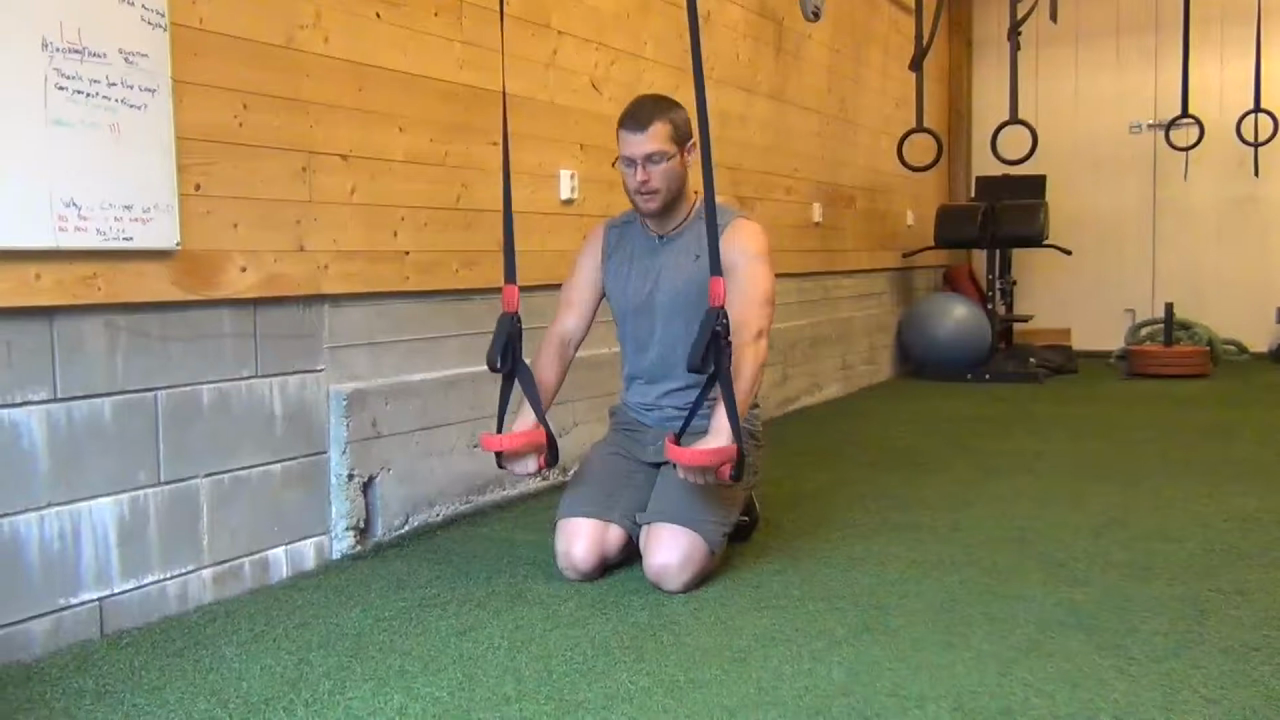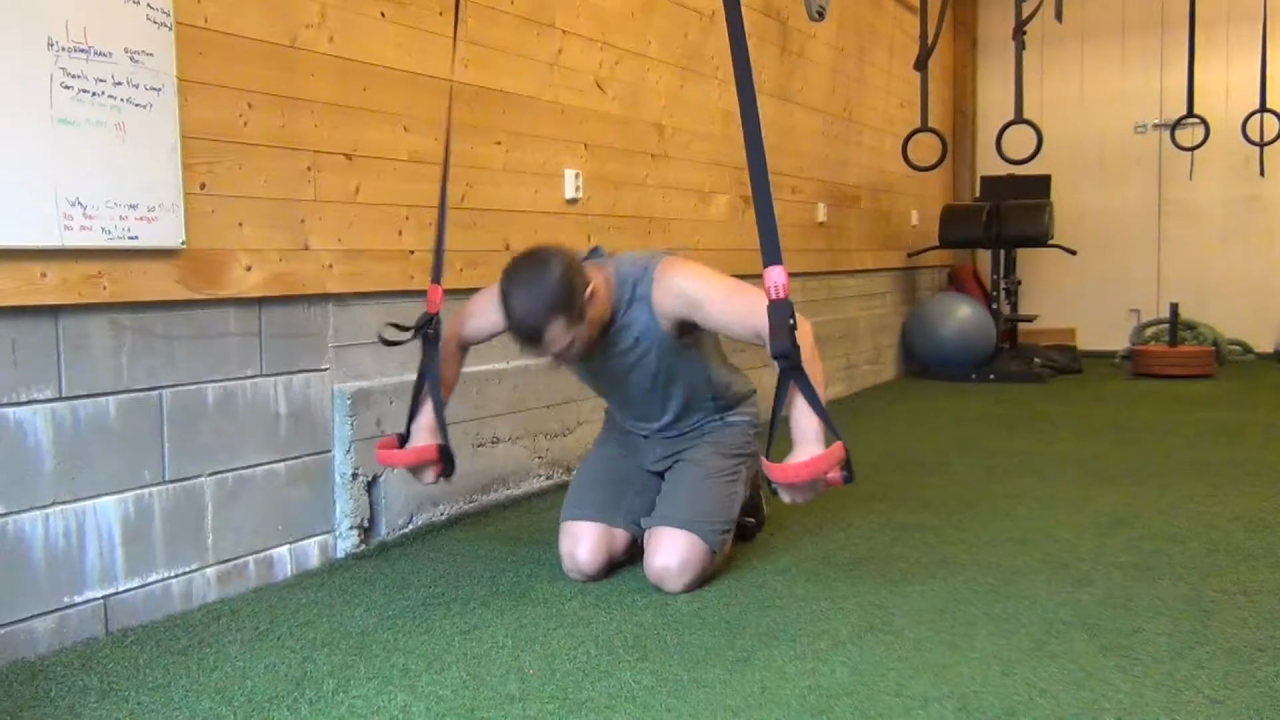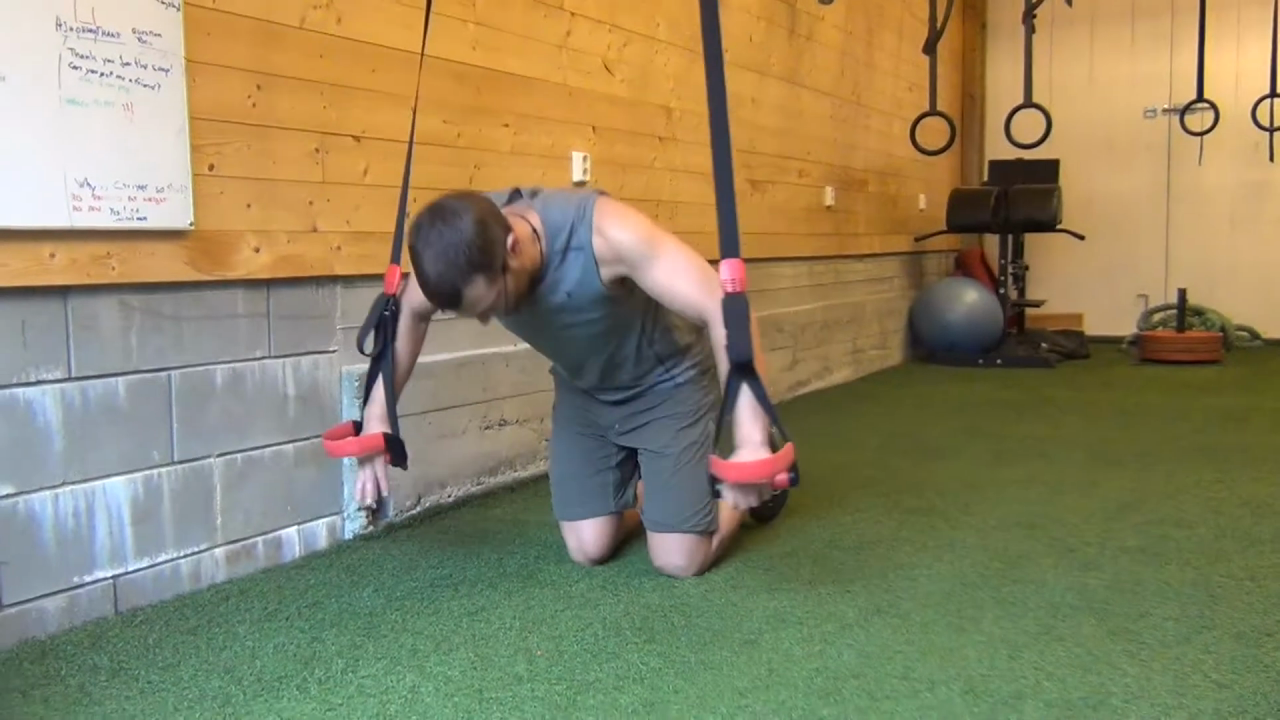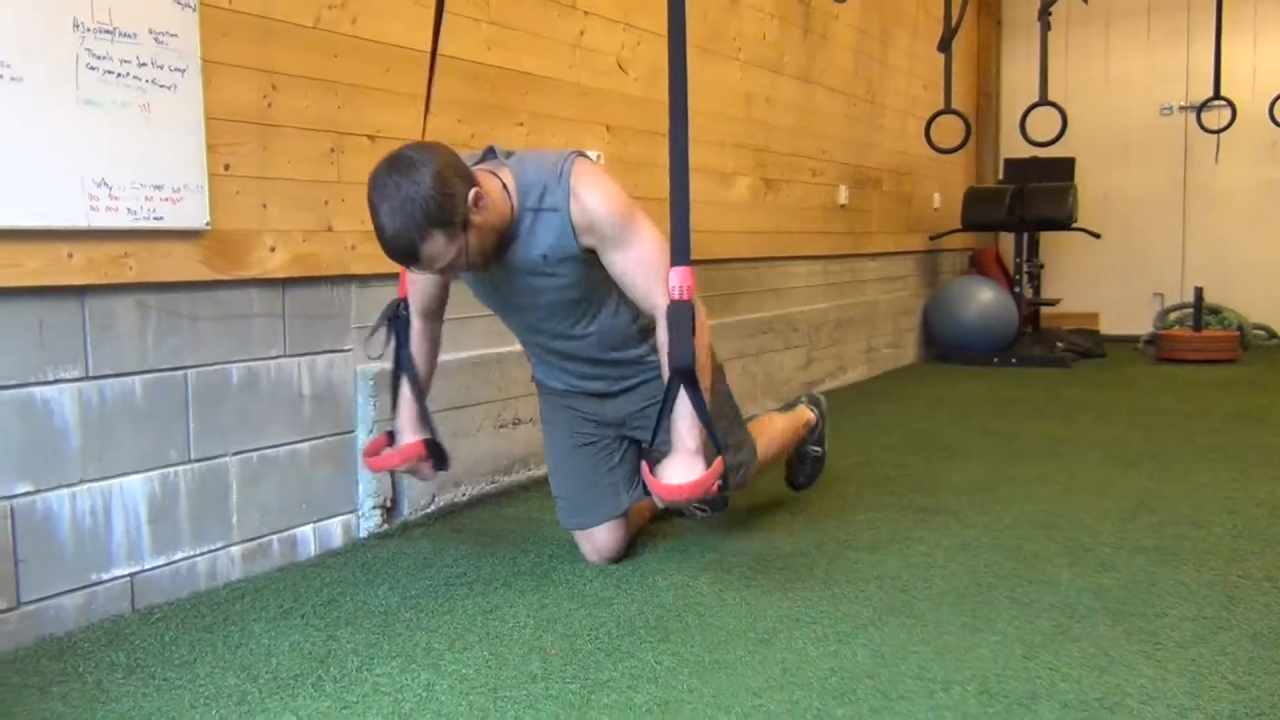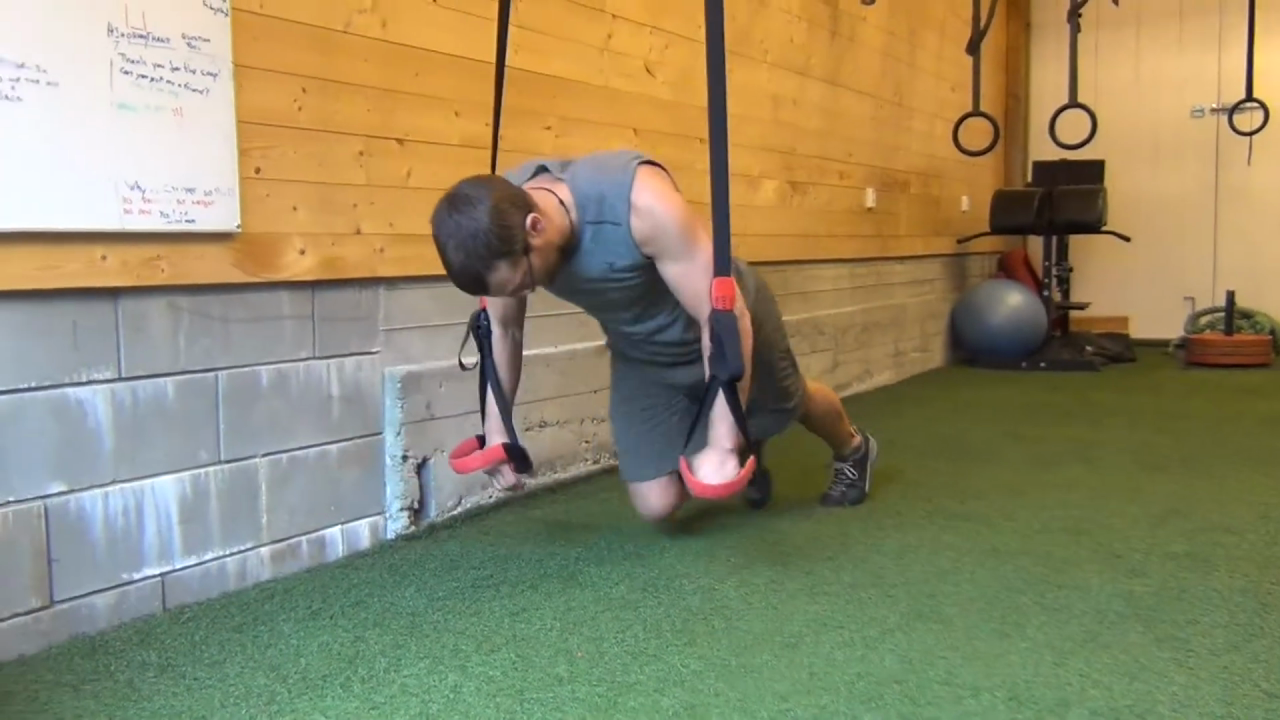
dt=0.4s
person 1, frame 1
left shoulder: (737, 236)
right shoulder: (605, 240)
left elbow: (748, 337)
right elbow: (564, 335)
left wrist: (722, 430)
right wrist: (528, 419)
left hip: (711, 428)
right hip: (634, 427)
left knee: (670, 567)
right knee: (578, 557)
left ankle: (728, 500)
right ankle: (656, 512)
person 1, frame 2
left shoulder: (664, 285)
right shoulder: (539, 296)
left elbow: (788, 327)
right elbow: (454, 330)
left wrist: (809, 441)
right wrist: (426, 422)
left hip: (712, 427)
right hip: (630, 433)
left knee: (670, 569)
right knee: (581, 559)
left ankle: (741, 492)
right ankle: (659, 515)
person 1, frame 3
left shoulder: (601, 231)
right shoulder: (461, 239)
left elbow: (724, 308)
right elbow: (409, 313)
left wrist: (750, 440)
right wrist: (376, 419)
left hip: (667, 385)
right hip: (583, 390)
left knee: (679, 561)
right knee: (588, 549)
right ankle: (653, 489)
person 1, frame 4
left shoulder: (579, 194)
right shoulder: (438, 218)
right elbow: (422, 318)
left wrist: (688, 446)
right wrist: (408, 418)
left hip: (653, 367)
right hip: (566, 389)
left knee: (728, 471)
right knee: (603, 548)
left ankle: (803, 419)
person 1, frame 5
left shoulder: (640, 201)
right shoulder: (502, 222)
right elbow: (504, 329)
left wrist: (724, 443)
right wrist: (497, 427)
right hip: (640, 352)
left knee: (786, 405)
right knee: (656, 504)
left ankle: (852, 449)
